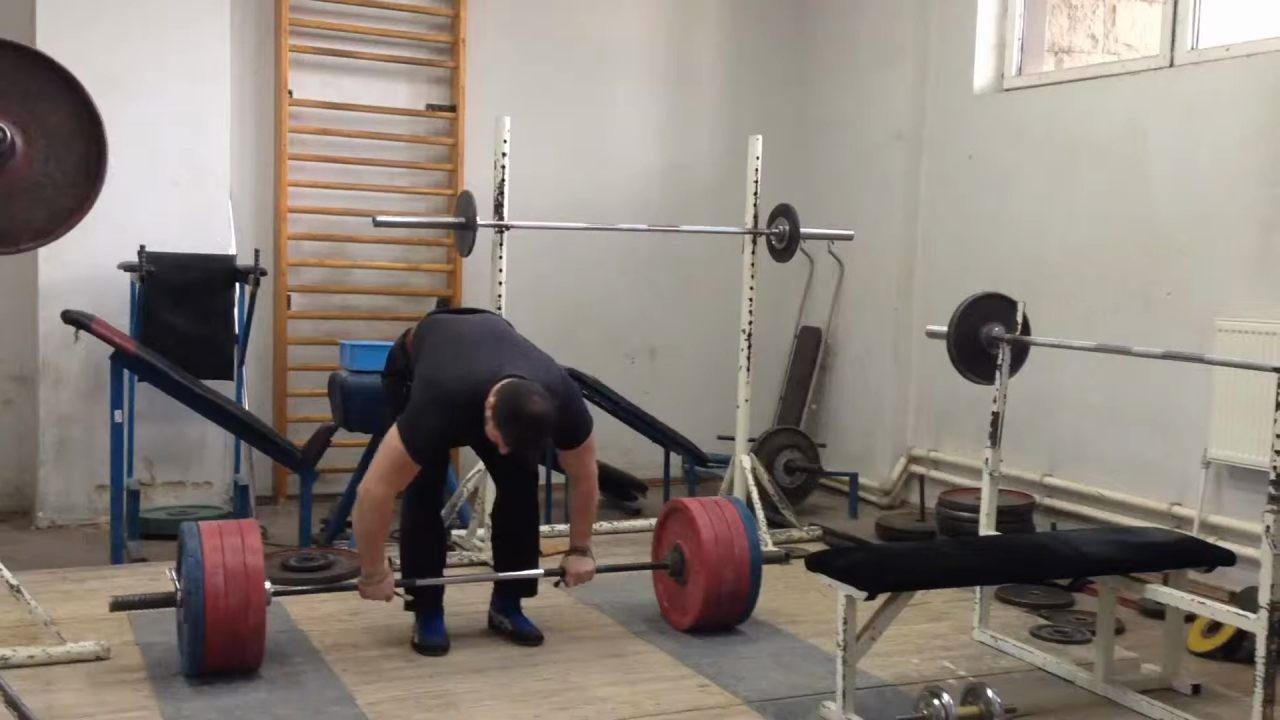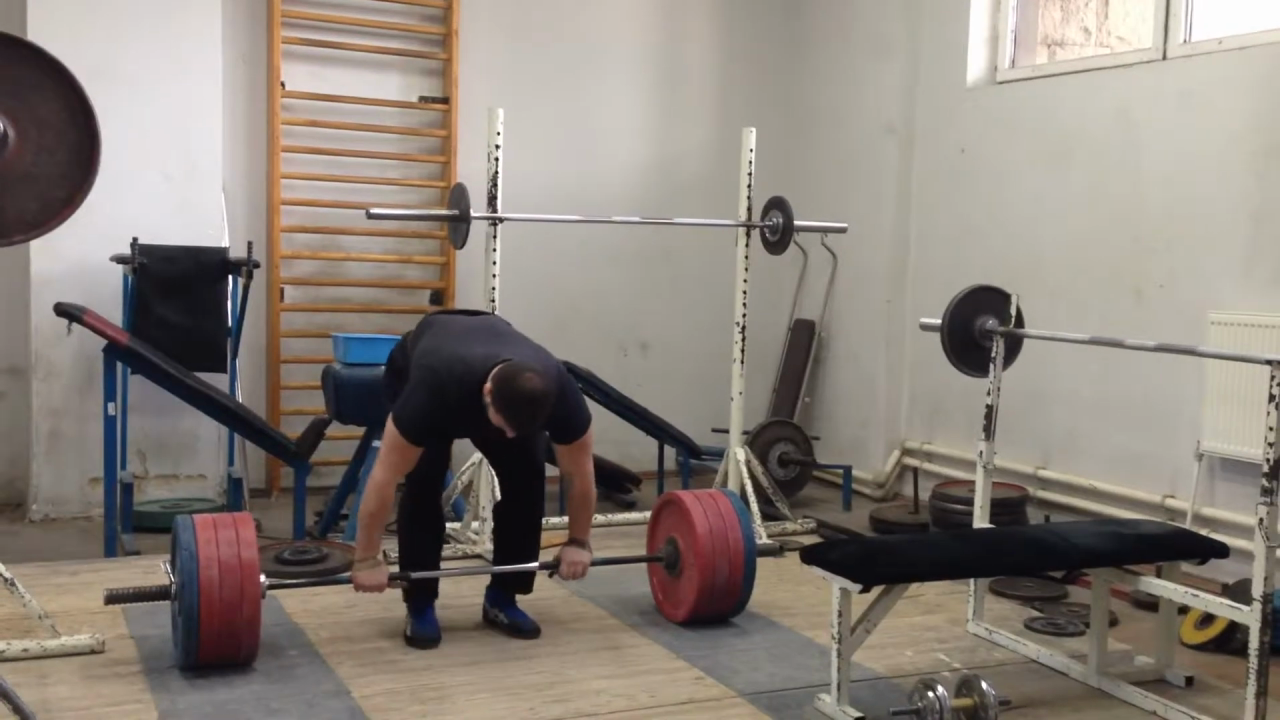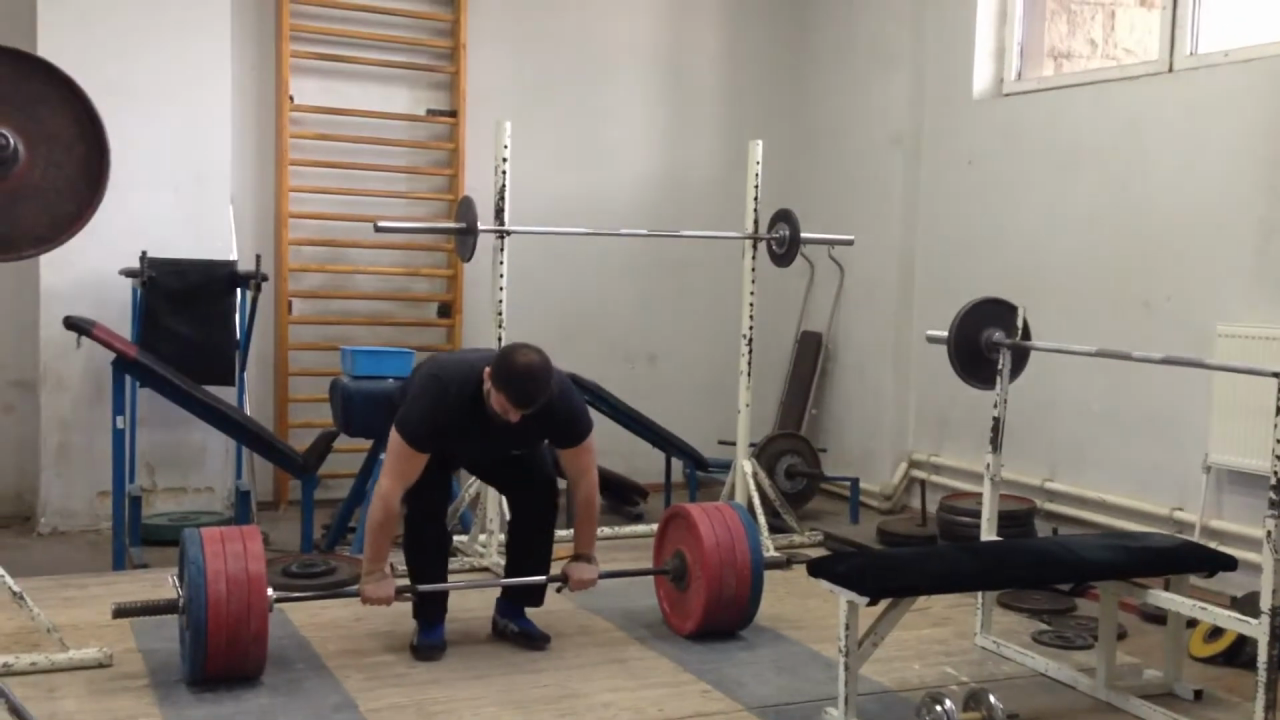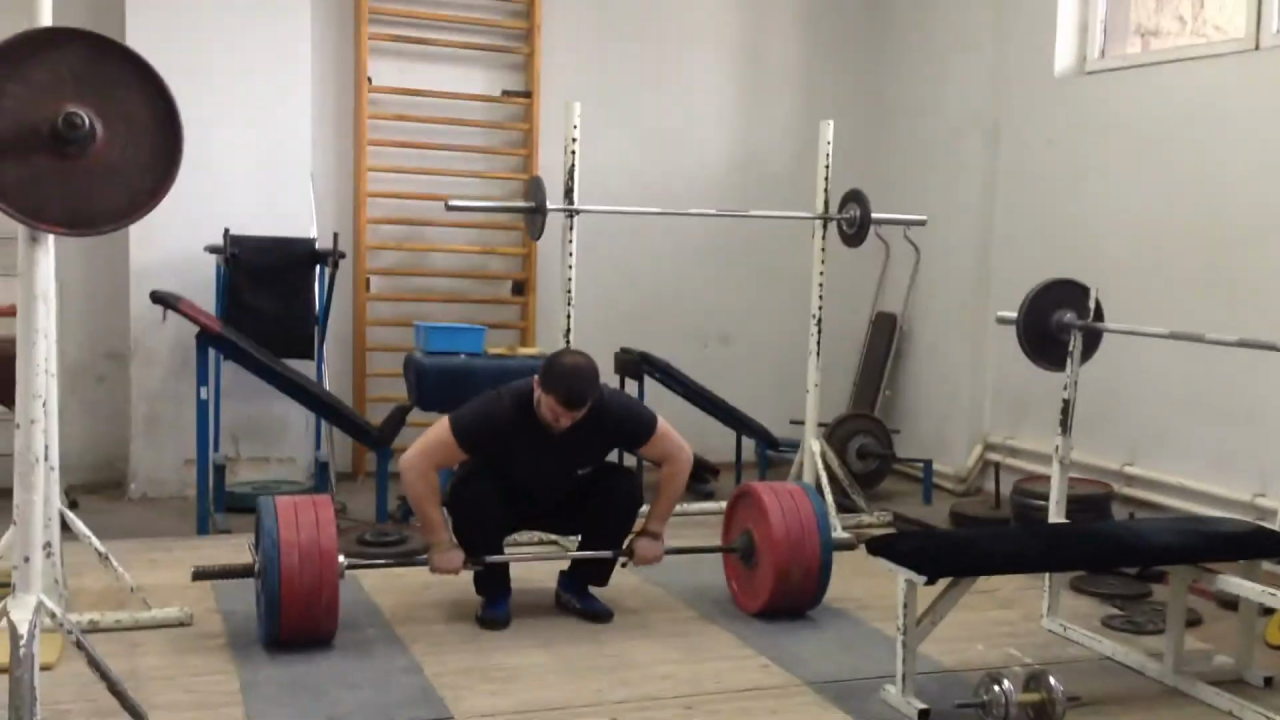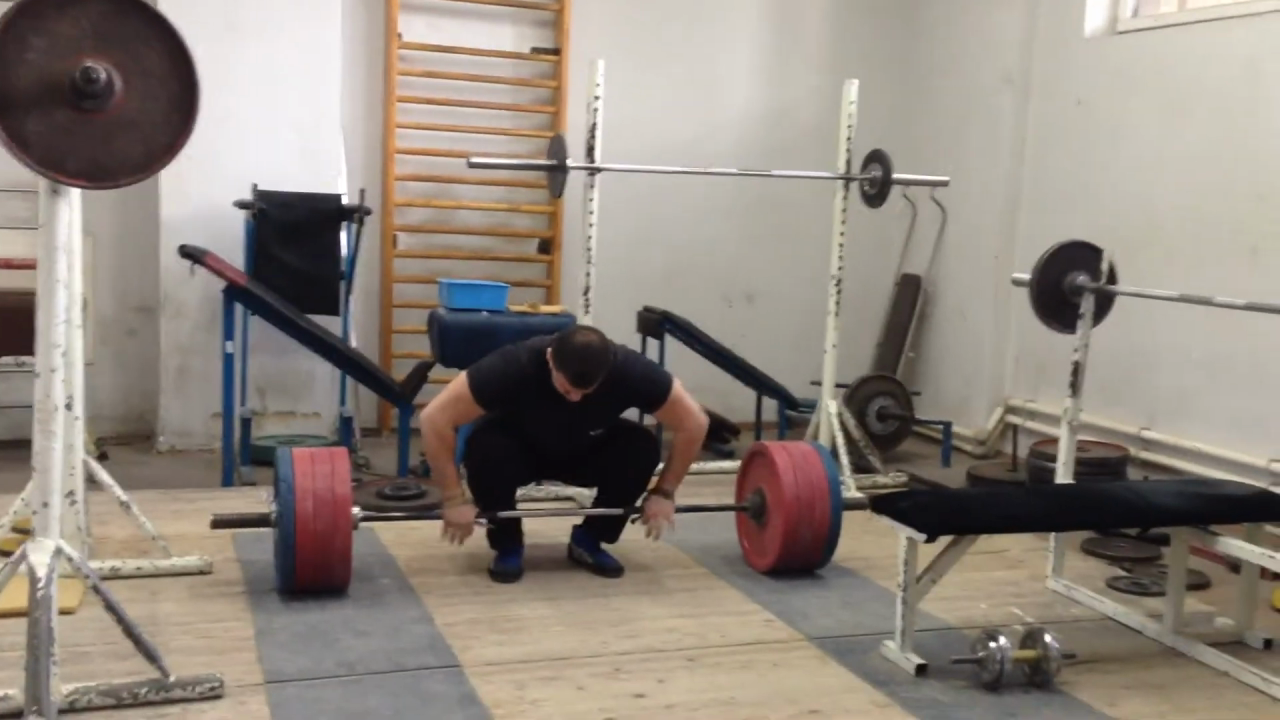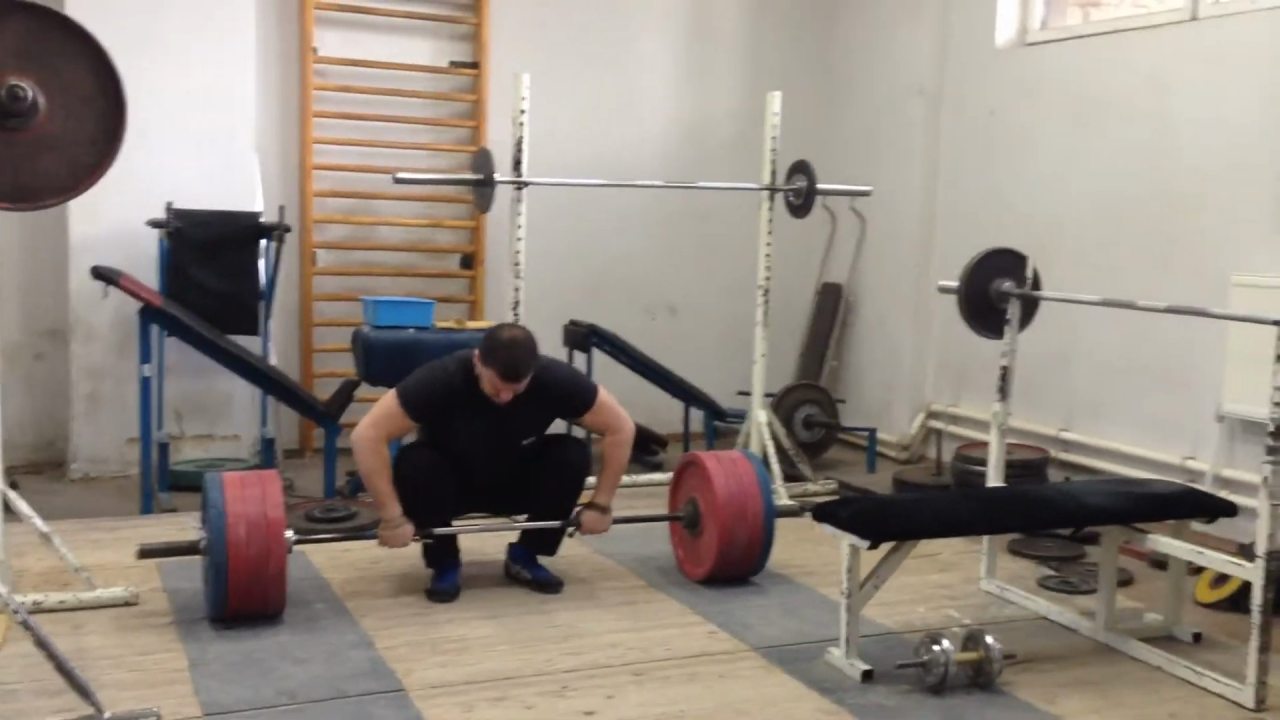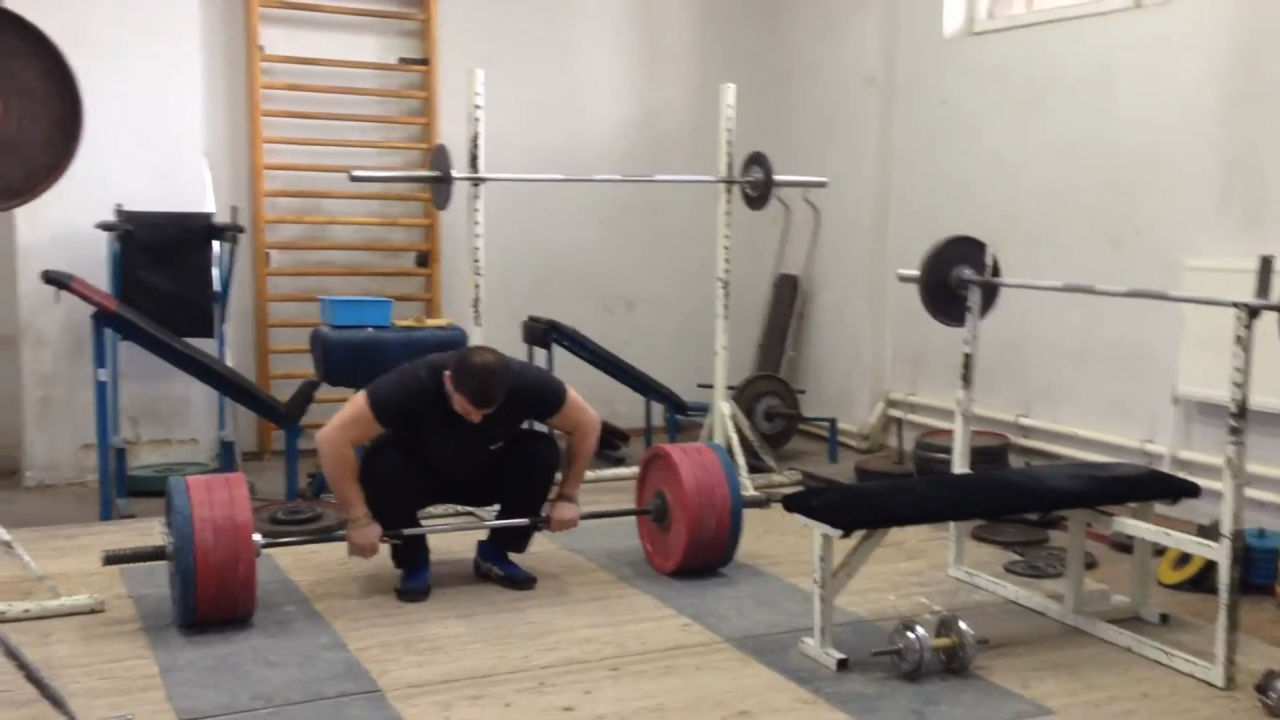
dt=0.7s
person 1, frame 1
left shoulder: (562, 400)
right shoulder: (439, 405)
left elbow: (583, 476)
right elbow: (373, 490)
left wrist: (580, 549)
right wrist: (374, 574)
right hip: (414, 365)
left knee: (521, 482)
right knee: (425, 489)
left ankle: (506, 605)
right ankle: (427, 612)
person 1, frame 2
left shoulder: (561, 394)
right shoulder: (434, 387)
left elbow: (579, 474)
right elbow: (385, 477)
left wrist: (579, 542)
right wrist: (367, 559)
right hip: (413, 368)
left knee: (527, 478)
right knee: (424, 483)
left ankle: (501, 598)
right ankle: (420, 605)
person 1, frame 3
left shoulder: (562, 398)
right shoulder: (439, 390)
left elbow: (584, 480)
right elbow: (392, 486)
left wrist: (584, 556)
right wrist: (375, 571)
right hip: (435, 432)
left knee: (539, 495)
right knee: (426, 503)
left ankle: (511, 610)
right ankle: (429, 619)
person 1, frame 4
left shoulder: (614, 410)
right shoulder: (499, 409)
left elbow: (679, 456)
right elbow: (414, 463)
left wrist: (653, 532)
right wrist: (441, 544)
left hip: (569, 501)
right hip: (501, 502)
left knee: (625, 488)
right knee: (470, 496)
left ankle: (575, 585)
right ankle: (494, 592)
person 1, frame 5
left shoulder: (630, 370)
right shoulder: (515, 365)
left elbow: (694, 422)
right elbow: (434, 417)
left wrist: (663, 493)
right wrist: (454, 499)
left hip: (585, 452)
right hip: (519, 451)
left knee: (643, 448)
right knee: (486, 450)
left ankle: (588, 540)
right ankle: (507, 545)
person 1, frame 6
left shoulder: (555, 379)
right shoulder: (442, 379)
left elbow: (621, 428)
right elbow: (366, 436)
left wrist: (600, 504)
right wrist: (392, 517)
left hip: (517, 484)
right hip: (451, 485)
left knee: (573, 455)
right knee: (413, 464)
left ankle: (524, 556)
right ankle: (444, 563)
person 1, frame 7
left shoulder: (526, 383)
right shoulder: (413, 384)
left elbow: (588, 424)
right elbow: (331, 438)
left wrist: (567, 496)
right wrist: (359, 519)
left hip: (484, 473)
right hip: (418, 476)
left knee: (542, 452)
right knee: (381, 465)
left ankle: (493, 554)
right ankle: (414, 562)
